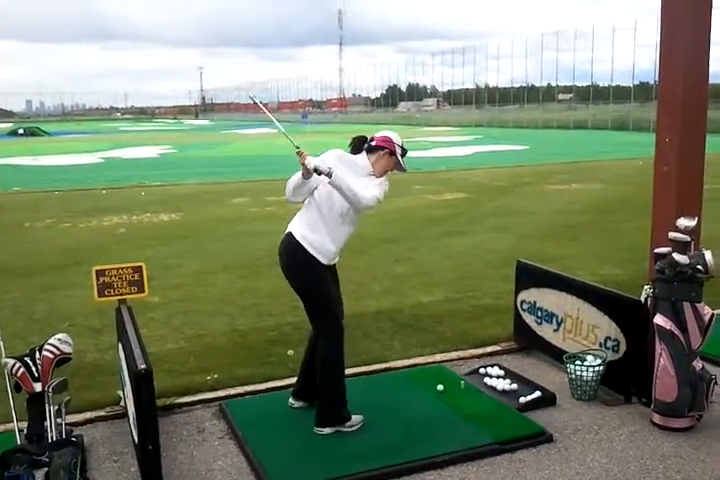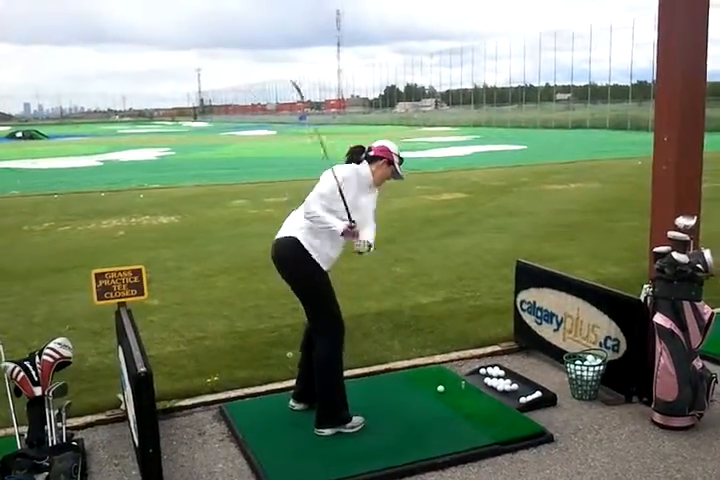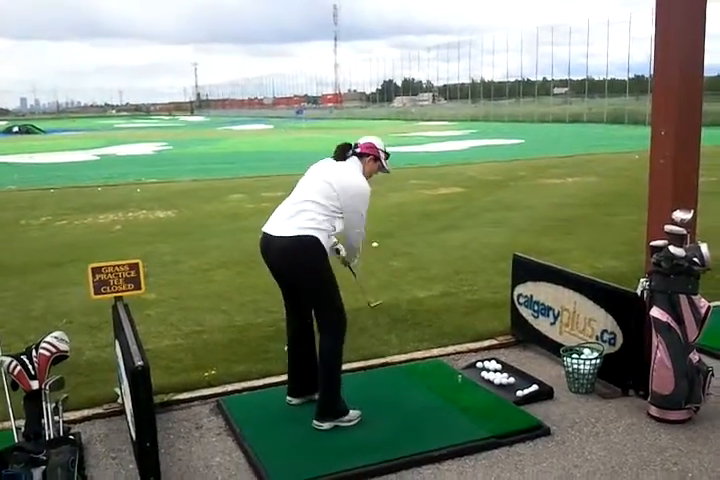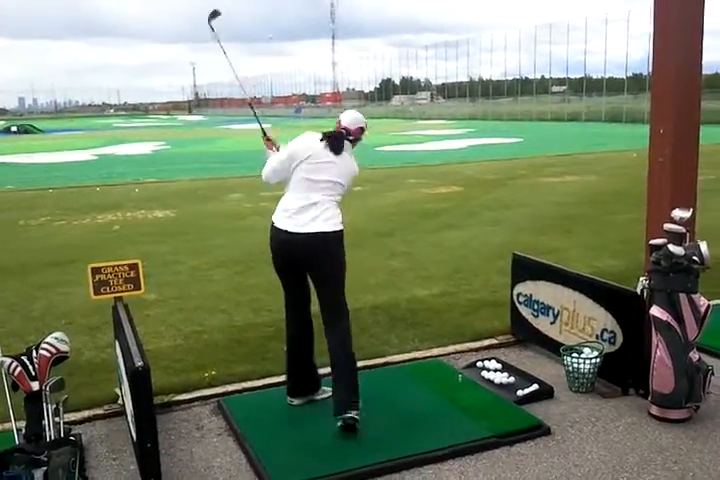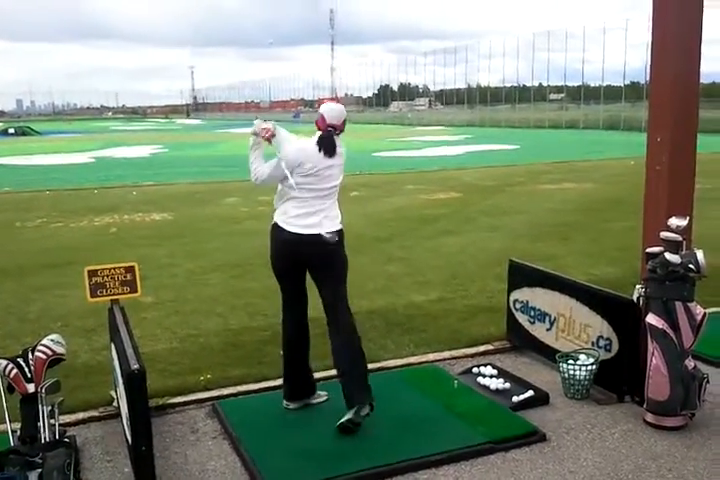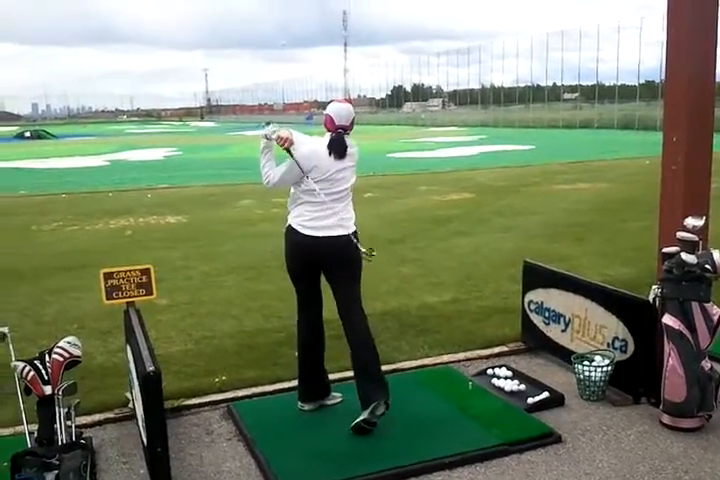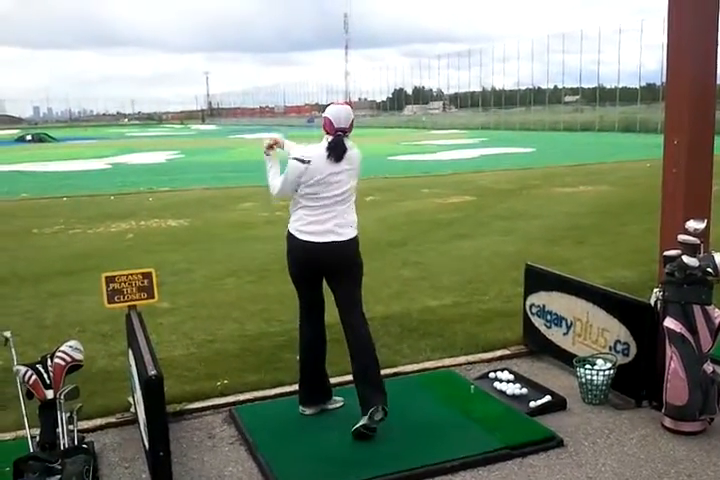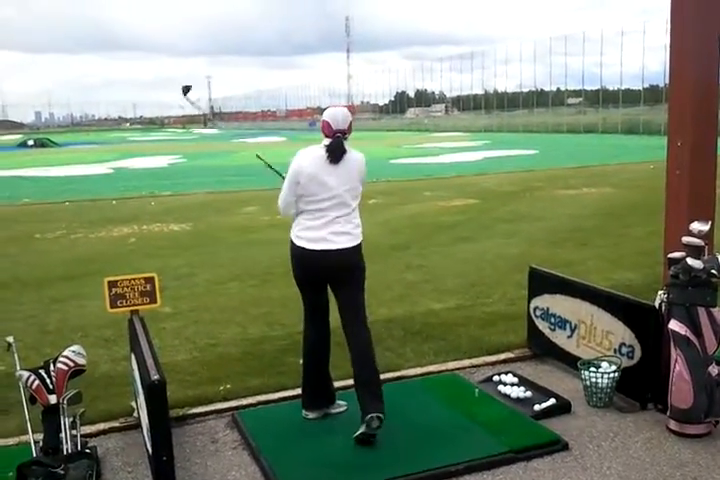
dt=0.2s
person 1, frame 1
left shoulder: (379, 183)
right shoulder: (337, 158)
left elbow: (363, 200)
right elbow: (292, 192)
left wrist: (328, 174)
right wrist: (306, 172)
left hip: (323, 257)
right hip: (299, 249)
left knee: (326, 321)
right knee: (330, 327)
left ankle: (304, 392)
right ankle: (331, 416)
person 1, frame 2
left shoulder: (370, 192)
right shoulder: (346, 174)
left elbow: (367, 225)
right elbow: (311, 208)
left wrist: (365, 241)
right wrist: (341, 227)
left hip: (299, 252)
right hip: (297, 250)
left knee: (319, 321)
right knee: (331, 328)
left ankle: (305, 394)
right ankle: (331, 417)
person 1, frame 3
left shoulder: (325, 164)
right shoulder: (360, 187)
right elbow: (355, 238)
left wrist: (334, 246)
right wrist: (349, 258)
left hip: (271, 239)
right hip: (304, 245)
left knee: (298, 314)
right knee: (333, 323)
left ankle: (301, 387)
right ankle: (329, 410)
person 1, frame 4
left shoulder: (307, 141)
right shoulder: (351, 165)
left elbow: (271, 175)
left wrist: (272, 150)
right wrist: (280, 148)
left hip: (283, 235)
right hip: (325, 239)
left knee: (296, 310)
right knee: (335, 318)
left ankle: (300, 388)
right ankle: (347, 405)
person 1, frame 5
left shoulder: (296, 150)
right shoulder: (338, 151)
left elbow: (260, 177)
left wrist: (258, 139)
right wrist: (272, 131)
left hip: (287, 238)
right hip: (327, 240)
left knee: (294, 313)
right knee: (339, 314)
left ankle: (297, 392)
right ankle: (359, 398)
person 1, frame 6
left shoulder: (308, 154)
right shoulder: (351, 150)
left elbow: (273, 180)
left wrist: (267, 146)
right wrist: (288, 135)
left hip: (301, 241)
right hip: (342, 242)
left knee: (308, 314)
right knee: (353, 314)
left ankle: (312, 393)
right ankle: (374, 396)
person 1, frame 7
left shoulder: (306, 157)
right shoulder: (354, 156)
left elbow: (279, 192)
left wrist: (271, 161)
right wrist: (284, 145)
left hip: (302, 246)
right hip: (343, 247)
left knee: (310, 319)
right knee: (354, 320)
left ankle: (313, 397)
right ankle: (373, 401)
person 1, frame 8
left shoulder: (303, 159)
right shoulder: (358, 161)
left elbow: (285, 208)
left hip: (305, 252)
right hip: (346, 253)
left knee: (315, 323)
right knee: (356, 327)
left ankle: (316, 401)
right ankle: (371, 409)
